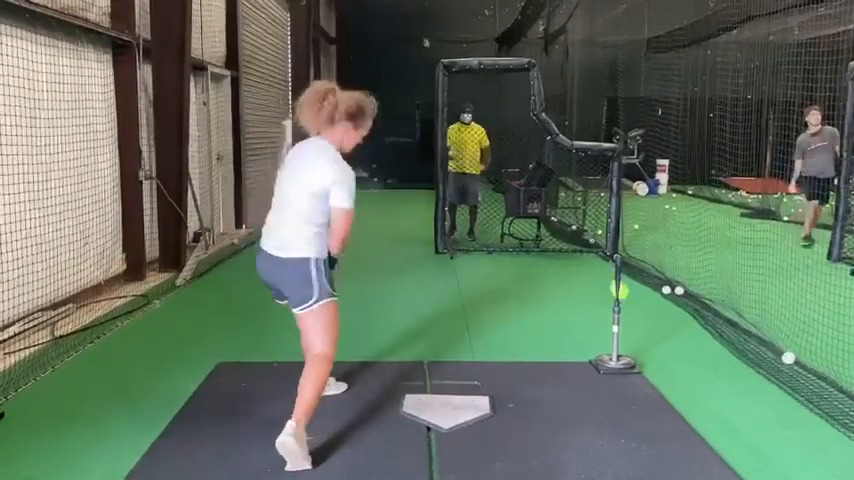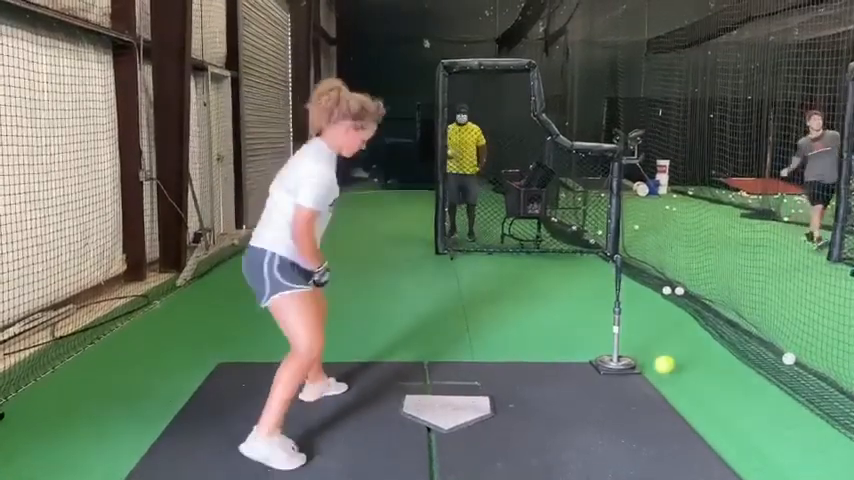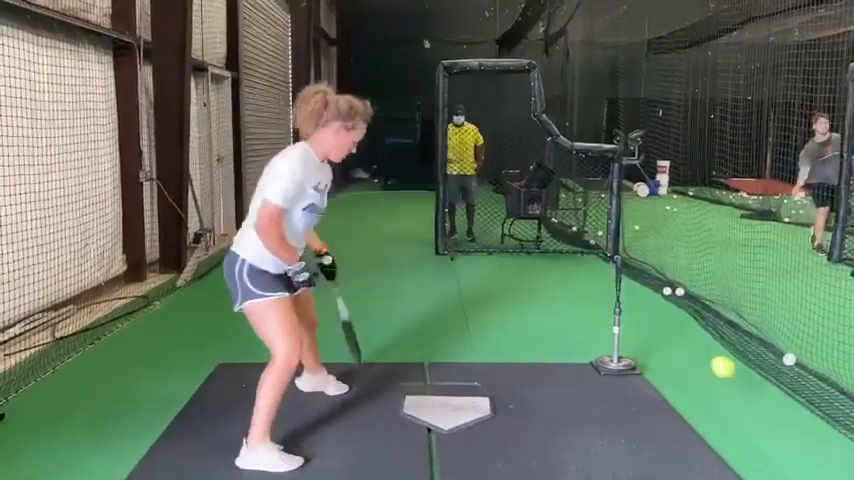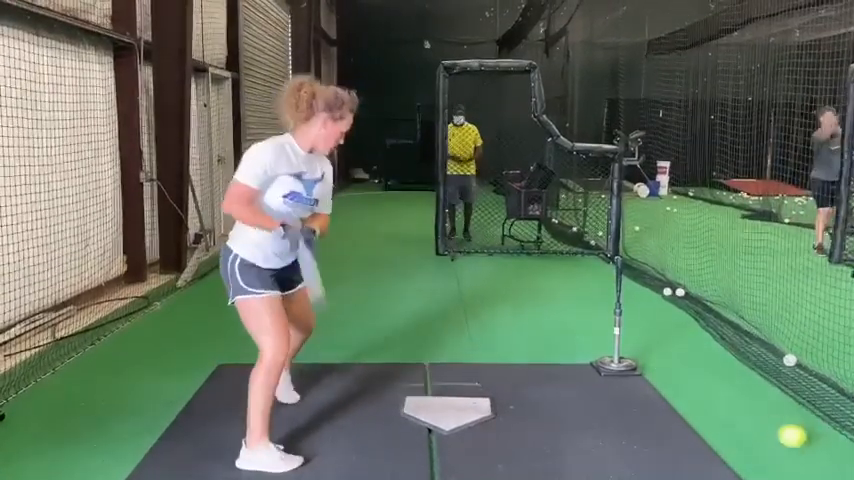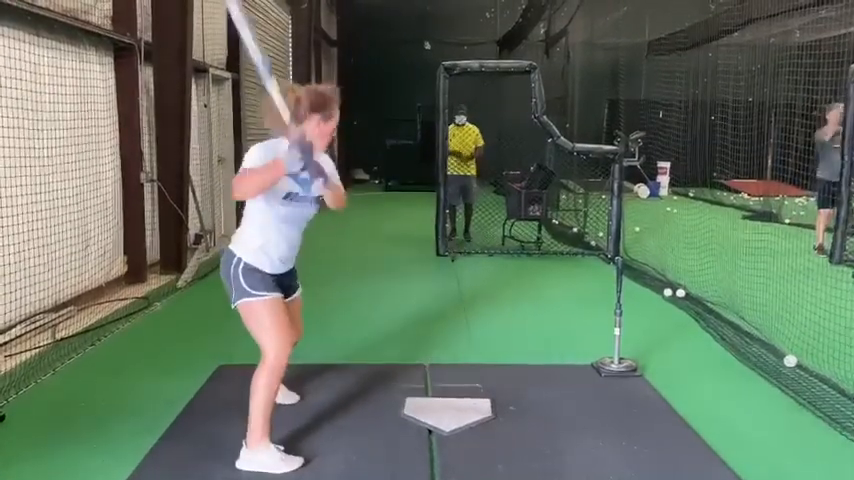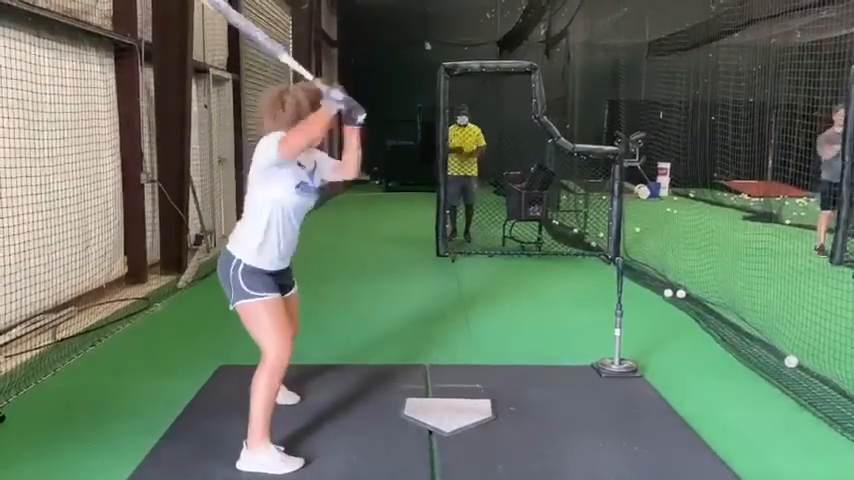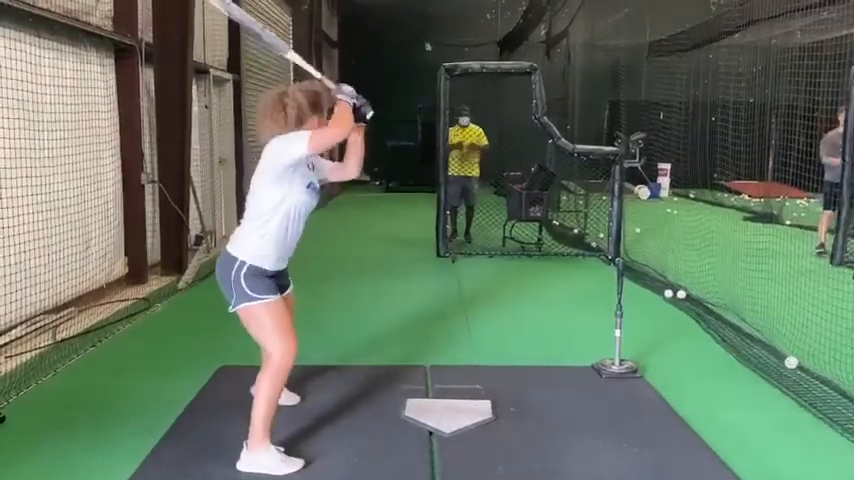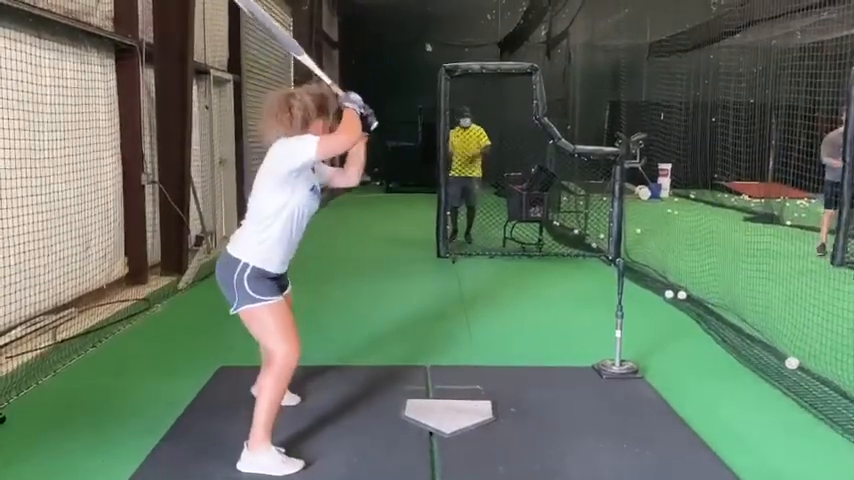
dt=0.2s
person 1, frame 1
left shoulder: (298, 151)
right shoulder: (339, 171)
right elbow: (339, 234)
right wrist: (331, 252)
left hip: (270, 258)
right hip: (302, 264)
left knee: (314, 321)
right knee: (322, 351)
left ankle: (319, 382)
right ankle: (295, 429)
person 1, frame 2
left shoulder: (315, 154)
right shoulder: (320, 168)
right elbow: (301, 231)
right wrist: (318, 267)
left hip: (276, 256)
right hip: (273, 261)
left knee: (315, 317)
right knee: (308, 344)
left ankle: (315, 381)
right ankle: (265, 433)
person 1, frame 3
left shoulder: (321, 169)
right shoulder: (294, 165)
right elbow: (265, 225)
left wrist: (322, 251)
right wrist: (296, 264)
left hip: (278, 265)
right hip: (251, 267)
left knee: (307, 321)
right knee: (287, 352)
left ankle: (313, 374)
right ankle: (256, 446)
person 1, frame 4
left shoulder: (322, 166)
right shoulder: (268, 152)
left elbow: (321, 216)
right elbow: (233, 204)
left wrist: (311, 228)
right wrist: (281, 227)
left hip: (284, 261)
right hip: (248, 262)
left knee: (305, 324)
right knee: (274, 349)
left ankle: (278, 376)
right ankle: (255, 447)
person 1, frame 5
left shoulder: (322, 162)
right shoulder: (265, 151)
left elbow: (339, 203)
right elbow: (241, 190)
left wrist: (321, 177)
right wrist: (287, 161)
left hip: (284, 266)
right hip: (248, 265)
left knee: (292, 336)
right knee: (277, 351)
left ankle: (270, 384)
right ankle: (255, 447)
person 1, frame 6
left shoulder: (315, 158)
right shoulder: (273, 144)
left elbow: (349, 169)
right elbow: (295, 143)
left wrist: (352, 123)
right wrist: (329, 105)
left hip: (278, 264)
right hip: (246, 265)
left knee: (288, 332)
right knee: (277, 350)
left ankle: (269, 384)
right ankle: (256, 449)
person 1, frame 7
left shoulder: (307, 160)
right shoulder: (284, 147)
left elbow: (349, 170)
right elbow: (337, 132)
left wrist: (359, 122)
right wrist: (344, 100)
left hip: (271, 265)
right hip: (245, 267)
left knee: (282, 334)
right knee: (282, 351)
left ankle: (266, 385)
right ankle: (256, 450)
person 1, frame 8
left shoulder: (308, 163)
right shoulder: (288, 150)
left elbow: (349, 177)
right elbow: (346, 138)
left wrist: (361, 131)
right wrist: (351, 108)
left hip: (268, 266)
right hip: (246, 269)
left knee: (279, 335)
right knee: (286, 352)
left ankle: (265, 384)
person 2, frame 1
left shoulder: (832, 132)
right shoulder: (801, 139)
left elbow: (840, 151)
right elbow: (798, 161)
right wrist: (793, 180)
left hip: (826, 177)
right hip: (809, 176)
left knee: (819, 207)
right knee: (813, 203)
left ankle: (808, 233)
right ankle: (805, 234)
person 2, frame 2
left shoulder: (834, 136)
right shoulder: (803, 143)
right elbow: (797, 158)
right wrist: (788, 169)
left hip: (830, 181)
right hip: (813, 180)
left knee: (821, 209)
right knee: (817, 207)
left ankle: (810, 233)
right ankle: (817, 238)
person 2, frame 3
left shoulder: (838, 139)
right shoulder: (810, 148)
right elbow: (804, 169)
right wrist: (799, 186)
left hip: (834, 183)
right hip: (817, 183)
left knee: (827, 211)
right knee: (823, 209)
left ankle: (815, 231)
right ankle: (818, 243)
person 2, frame 4
left shoulder: (841, 133)
right shoulder: (817, 136)
right elbow: (825, 135)
right wrist: (830, 125)
left hip: (837, 179)
right hip: (820, 179)
left knee: (835, 209)
right knee: (823, 210)
right ankle: (818, 243)
person 2, frame 5
right shoulder: (820, 134)
right elbow: (827, 135)
right wrist: (837, 111)
left hip: (841, 179)
right hip: (825, 179)
right knee: (824, 212)
right ankle: (819, 244)
person 2, frame 6
right shoulder: (825, 137)
right elbow: (825, 155)
right wrist: (839, 146)
right hip: (829, 181)
right knee: (826, 213)
right ankle: (820, 244)
person 2, frame 7
right shoulder: (829, 138)
right elbow: (824, 159)
right wrist: (841, 161)
right hip: (832, 181)
right knee: (828, 213)
right ankle: (821, 243)
person 2, frame 8
right shoulder: (832, 137)
right elbow: (825, 159)
right wrist: (841, 163)
right hip: (833, 180)
right knee: (829, 212)
right ankle: (822, 243)
person 3, frame 1
left shoulder: (479, 130)
right shoulder: (452, 129)
left elbow: (486, 148)
left wrist: (485, 164)
right wrist: (448, 155)
left hip: (473, 172)
right hip: (455, 171)
left knee: (473, 203)
right knee: (452, 201)
left ankle: (471, 230)
right ankle: (452, 226)
person 3, frame 2
left shoulder: (475, 129)
right shoulder: (448, 130)
left elbow: (482, 147)
left wrist: (481, 163)
right wrist: (446, 154)
left hip: (470, 171)
right hip: (453, 171)
left knee: (471, 202)
right knee: (451, 201)
left ankle: (471, 230)
right ankle: (452, 227)
person 3, frame 3
left shoulder: (473, 129)
right shoulder: (446, 130)
left elbow: (480, 145)
left wrist: (480, 160)
right wrist: (445, 157)
left hip: (469, 171)
right hip: (452, 172)
left knee: (470, 202)
right knee: (451, 201)
left ankle: (470, 230)
right ankle: (452, 227)
person 3, frame 4
left shoulder: (473, 130)
right shoulder: (447, 130)
left elbow: (479, 147)
left wrist: (474, 157)
right wrist: (450, 156)
left hip: (469, 171)
right hip: (451, 172)
left knee: (468, 202)
right knee: (451, 202)
left ankle: (466, 229)
right ankle: (452, 228)
person 3, frame 5
left shoulder: (474, 130)
right shoulder: (448, 130)
left elbow: (480, 149)
left wrist: (473, 156)
right wrist: (452, 153)
left hip: (469, 172)
right hip: (452, 172)
left knee: (469, 203)
right knee: (452, 203)
left ankle: (467, 230)
right ankle: (453, 229)
person 3, frame 6
left shoulder: (476, 130)
right shoulder: (449, 131)
left elbow: (482, 148)
left wrist: (475, 152)
right wrist: (453, 149)
left hip: (470, 173)
right hip: (453, 173)
left knee: (469, 204)
right knee: (452, 203)
left ankle: (467, 231)
right ankle: (453, 230)
person 3, frame 7
left shoulder: (478, 130)
right shoulder: (451, 131)
left elbow: (486, 147)
left wrist: (476, 146)
right wrist: (453, 146)
left hip: (471, 173)
right hip: (454, 173)
left knee: (470, 204)
right knee: (453, 204)
left ankle: (467, 231)
right ankle: (454, 230)
person 3, frame 8
left shoulder: (479, 131)
right shoulder: (453, 133)
left elbow: (487, 148)
right elbow: (448, 151)
left wrist: (477, 155)
left hip: (473, 174)
right hip: (455, 174)
left knee: (471, 205)
right knee: (453, 204)
left ankle: (468, 232)
right ankle: (454, 230)
